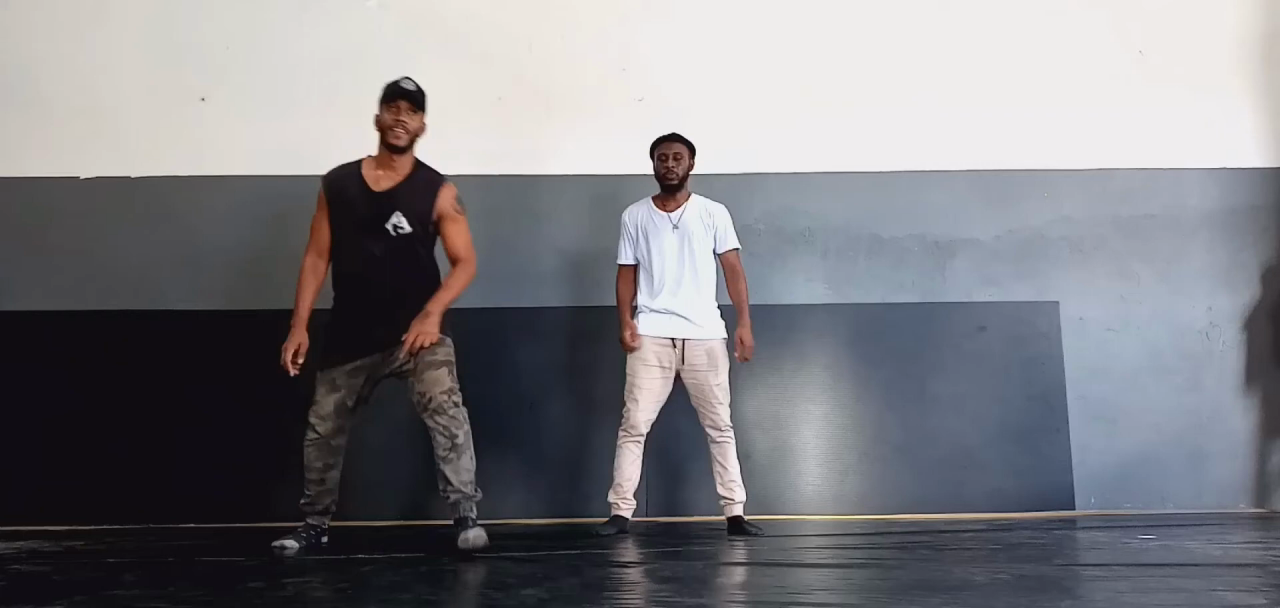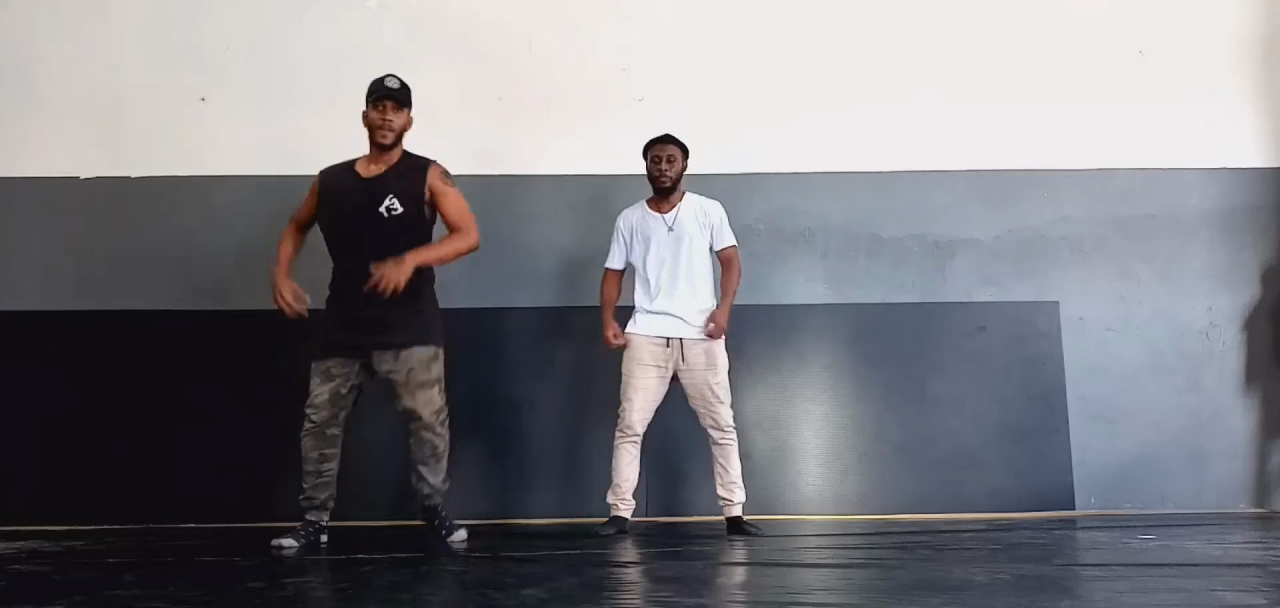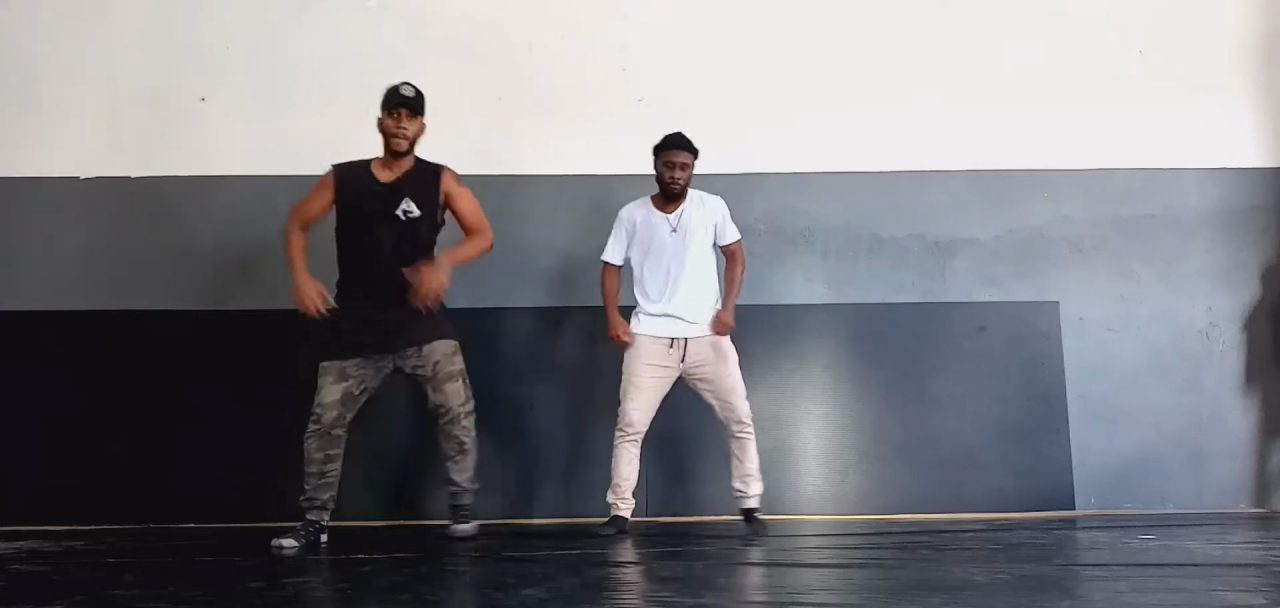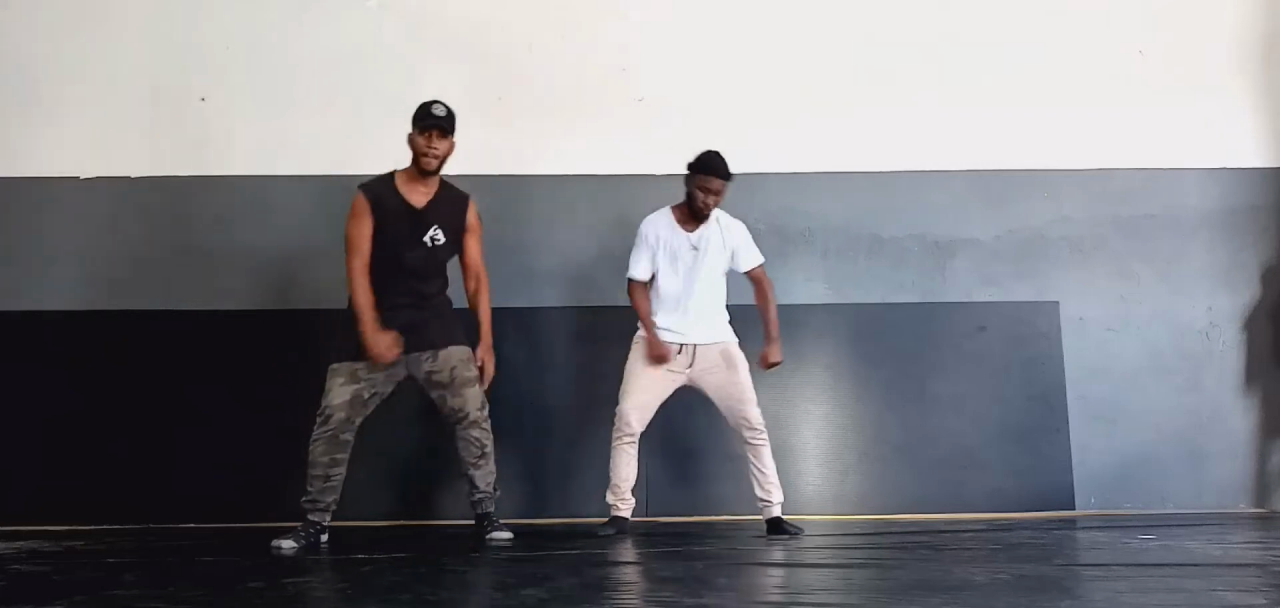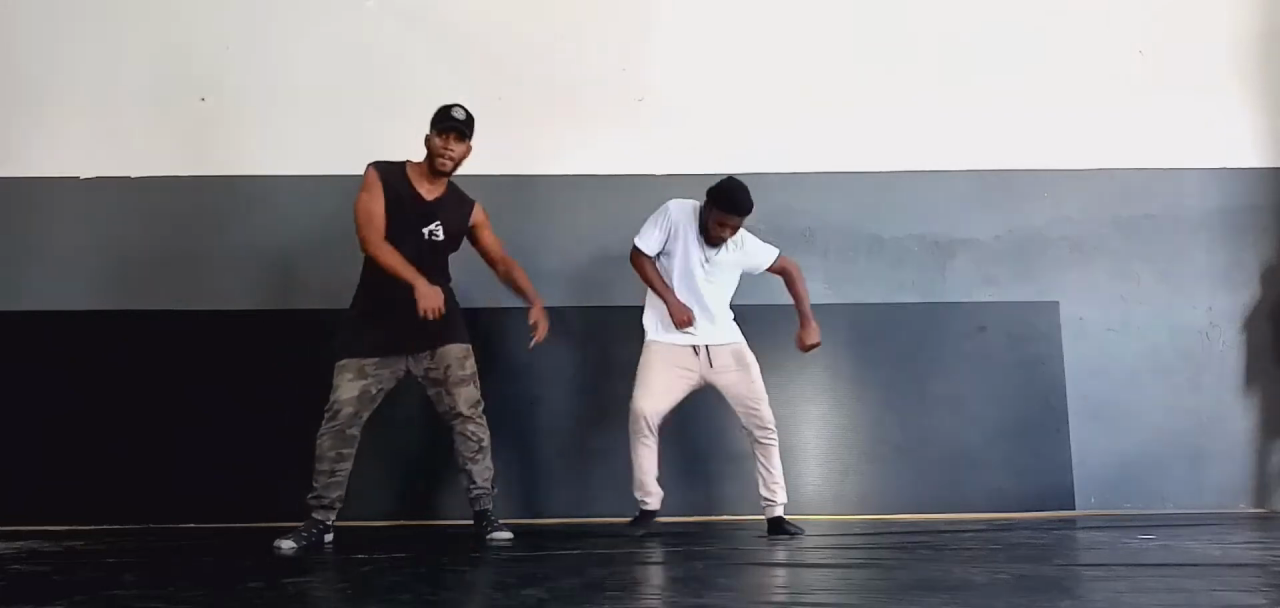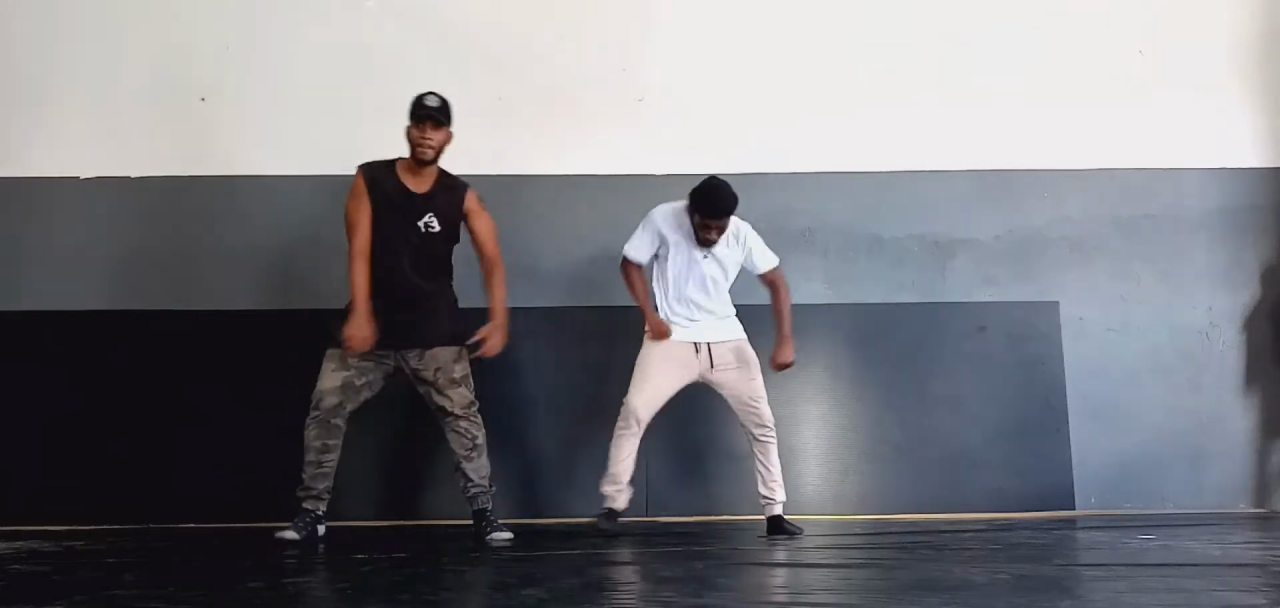
dt=0.2s
person 1, frame 1
left shoulder: (438, 190)
right shoulder: (337, 183)
left elbow: (465, 261)
right elbow: (317, 256)
left wrist: (432, 313)
right wrist: (299, 325)
left hip: (415, 326)
right hip: (350, 332)
left knee: (443, 405)
right knee: (323, 428)
left ankle: (466, 515)
right ankle: (315, 524)
person 1, frame 2
left shoulder: (428, 174)
right shoulder: (331, 180)
left elbow: (468, 234)
right elbow: (295, 228)
left wrist: (410, 259)
right wrist: (280, 273)
left hip: (408, 320)
right hip: (344, 322)
left knee: (426, 412)
right knee: (320, 419)
left ankle: (434, 508)
right ankle: (314, 522)
person 1, frame 3
left shoulder: (439, 180)
right shoulder: (344, 178)
left elbow: (483, 235)
right elbow: (297, 223)
left wrist: (444, 264)
right wrist: (301, 276)
left hip: (420, 322)
right hip: (354, 324)
left knee: (456, 408)
right knee: (326, 420)
left ankle: (460, 505)
right ankle: (315, 522)
person 1, frame 4
left shoulder: (462, 207)
right shoulder: (371, 195)
left elbow: (476, 278)
right elbow: (357, 267)
left wrist: (486, 341)
right wrist: (370, 331)
left hip: (437, 329)
right hip: (377, 331)
left knee: (474, 415)
right knee: (333, 422)
left ankle: (486, 513)
right ankle: (315, 523)
person 1, frame 5
left shoulder: (467, 208)
right shoulder: (380, 177)
left elbow: (500, 260)
right elbow: (372, 240)
left wrist: (535, 301)
right wrist: (418, 283)
left hip: (441, 327)
right hip: (375, 325)
left knee: (470, 415)
right knee: (341, 419)
left ankle: (485, 513)
right ankle: (319, 521)
person 1, frame 6
left shoulder: (460, 196)
right shoulder: (369, 179)
left elbow: (491, 258)
right elbow: (359, 247)
left wrist: (498, 317)
right wrist: (359, 314)
left hip: (434, 323)
right hip: (374, 319)
left knee: (462, 413)
right knee: (326, 407)
left ankle: (483, 511)
right ankle: (311, 513)
person 2, frame 1
left shoulder: (714, 212)
right shoulder: (635, 215)
left elbow: (733, 267)
right elbow: (627, 272)
left wrist: (744, 322)
right wrist: (626, 321)
left hip: (705, 336)
right hip: (652, 336)
left knee: (719, 425)
right knee: (635, 423)
left ankle: (734, 512)
right ankle: (621, 511)
person 2, frame 2
left shoulder: (708, 210)
right shoulder: (629, 219)
left elbow: (731, 262)
right elbow: (613, 273)
left wrist: (723, 308)
right wrist: (608, 319)
left hip: (700, 336)
right hip: (647, 336)
left knee: (721, 425)
right knee: (630, 423)
left ankle: (733, 513)
right ankle: (620, 512)
person 2, frame 3
left shoulder: (711, 207)
right shoulder: (632, 215)
left elbow: (735, 255)
right elbow: (611, 266)
left wrist: (728, 306)
right wrist: (613, 315)
left hip: (705, 336)
right hip: (651, 336)
left knee: (739, 415)
right knee: (630, 422)
left ankle: (749, 505)
right ankle: (620, 512)
person 2, frame 4
left shoulder: (731, 230)
right shoulder: (654, 226)
left elbow: (760, 281)
right elbow: (637, 285)
left wrist: (773, 339)
right wrist: (650, 337)
left hip: (715, 345)
right hip: (662, 343)
left knee: (752, 425)
right knee: (627, 421)
left ankle: (773, 514)
right ankle: (620, 513)
person 2, frame 5
left shoulder: (744, 244)
right shoulder: (674, 213)
left elbow: (789, 268)
right elbow: (639, 255)
left wrist: (808, 321)
right wrist: (671, 302)
left hip: (725, 344)
right hip: (670, 342)
left knee: (763, 423)
right knee: (643, 411)
left ankle: (775, 513)
right ankle: (648, 505)
person 2, frame 6
left shoulder: (741, 235)
right shoulder: (663, 219)
left elbow: (776, 281)
right elbow: (631, 264)
left wrist: (785, 339)
right wrist: (650, 315)
left hip: (724, 340)
right hip: (669, 338)
left knee: (761, 421)
right knee: (634, 410)
left ankle: (774, 512)
right ankle: (614, 503)
